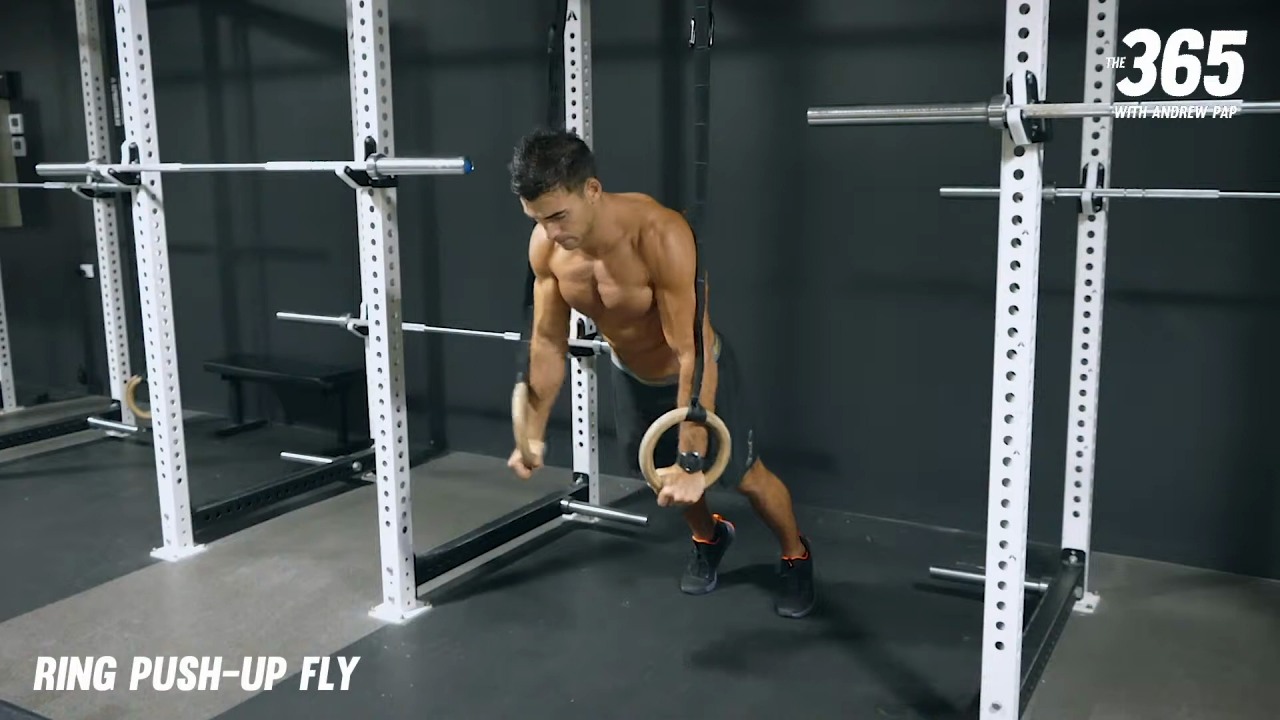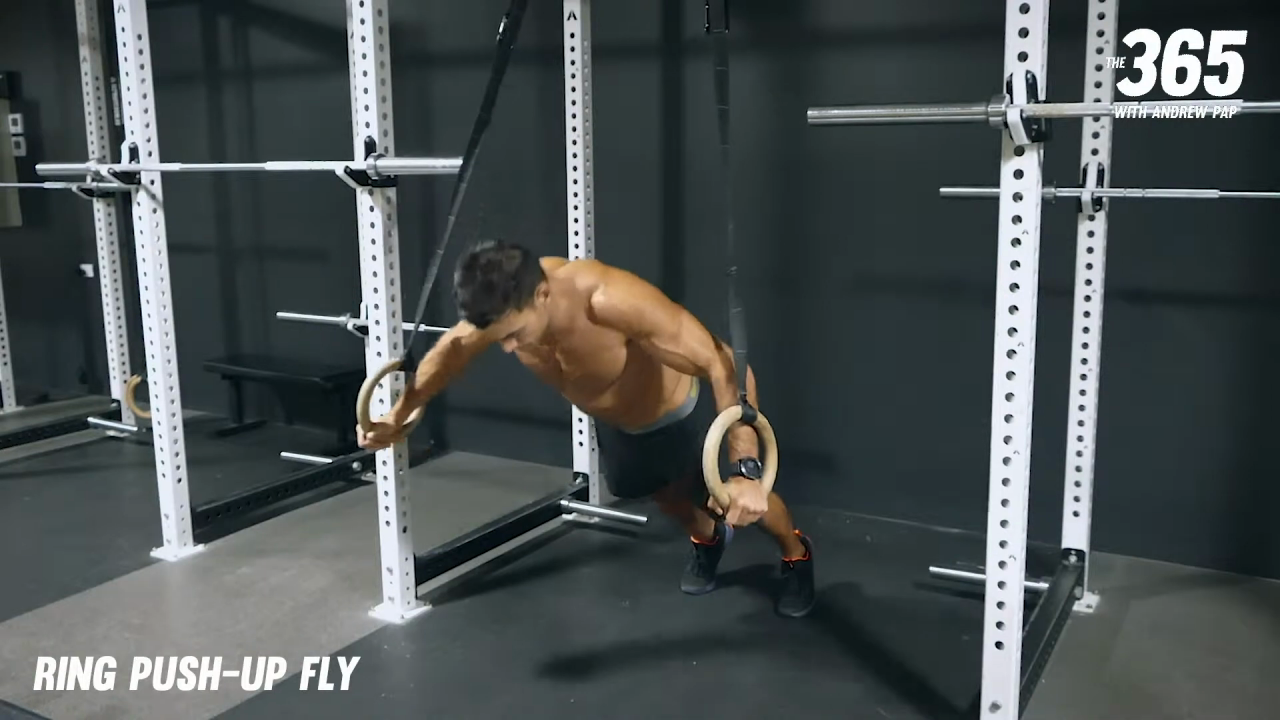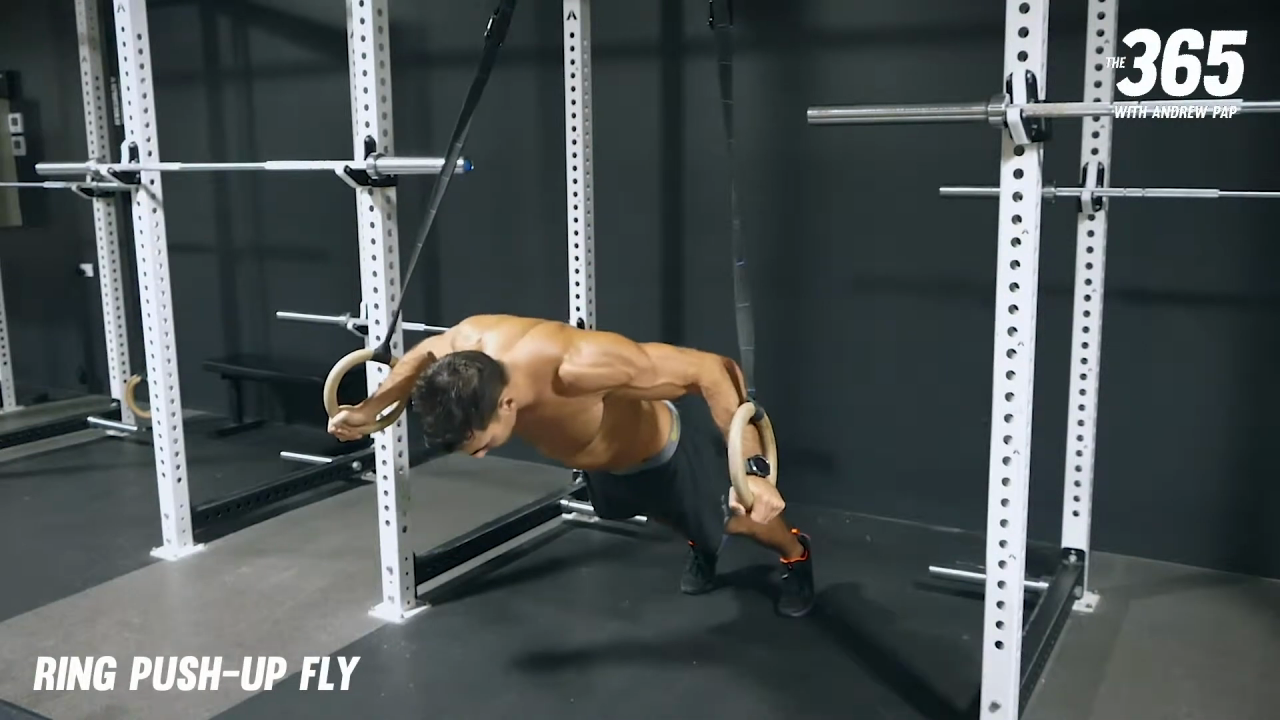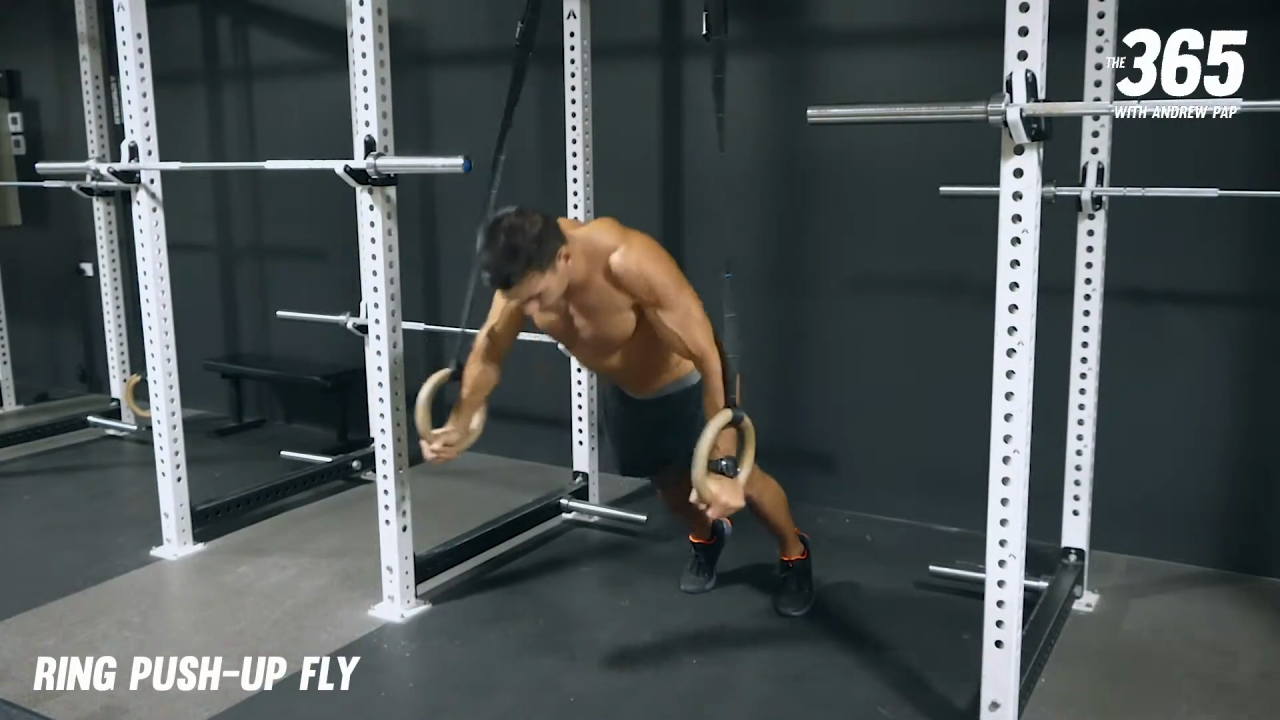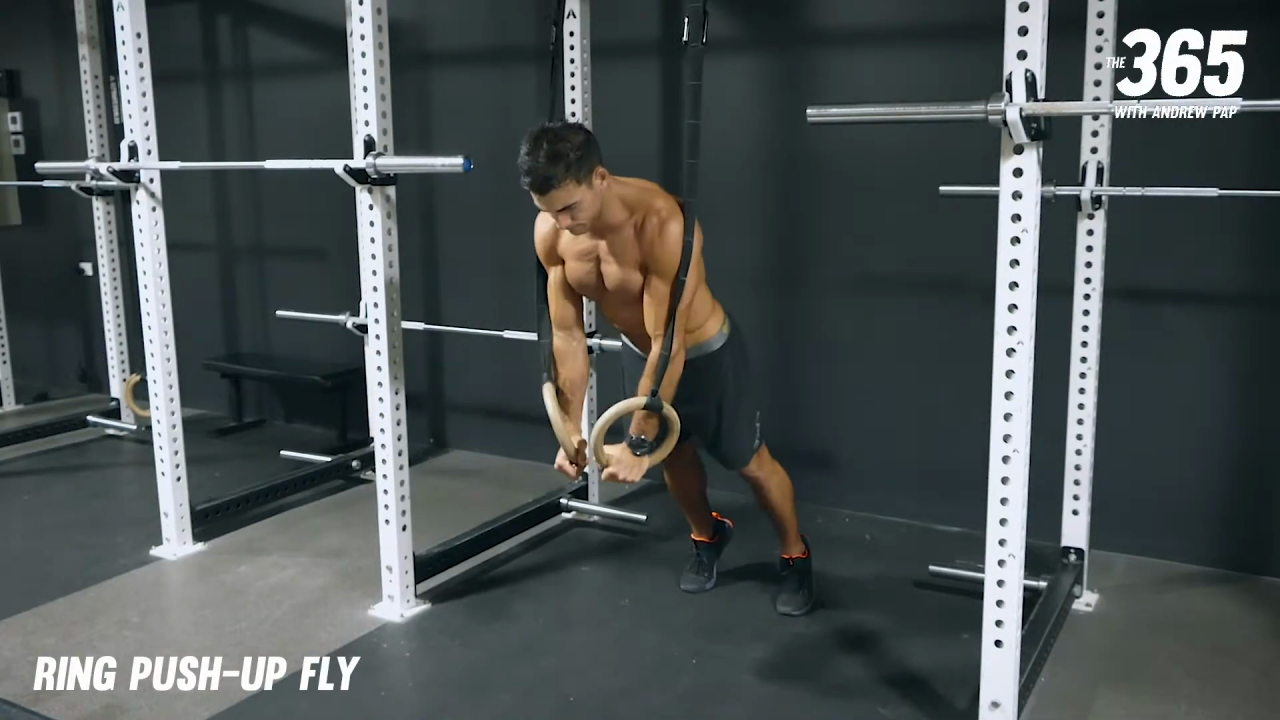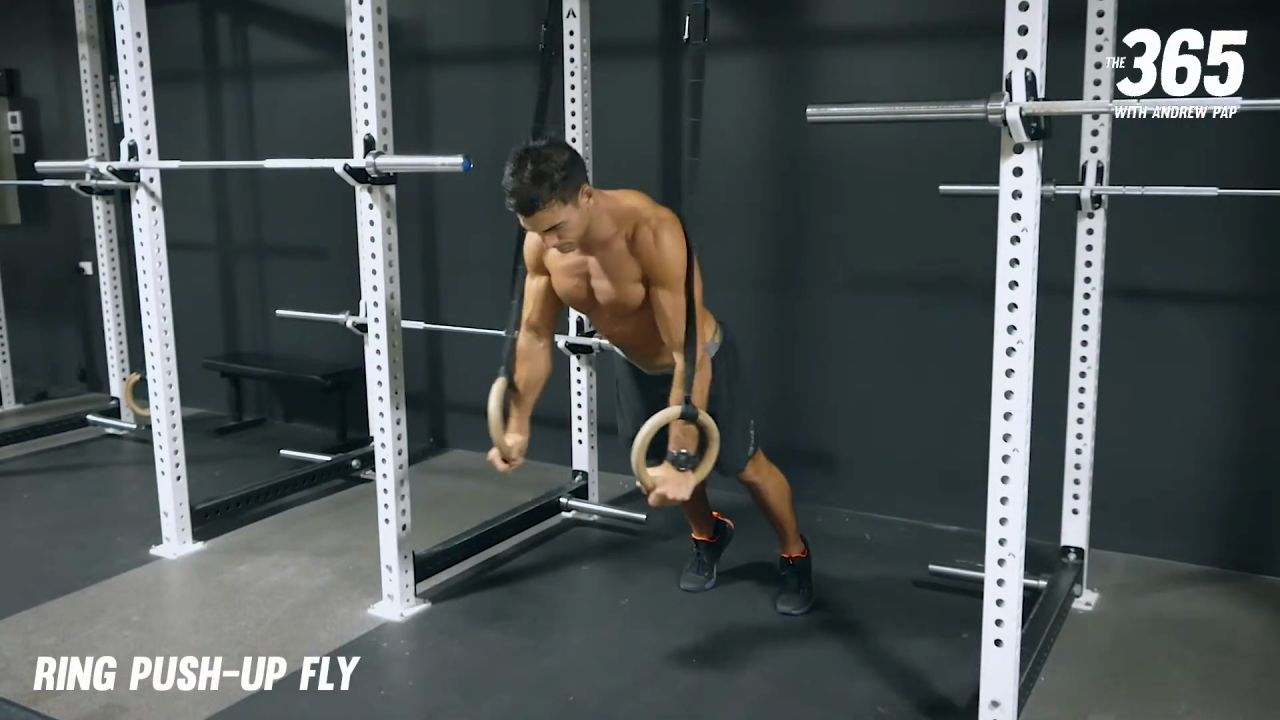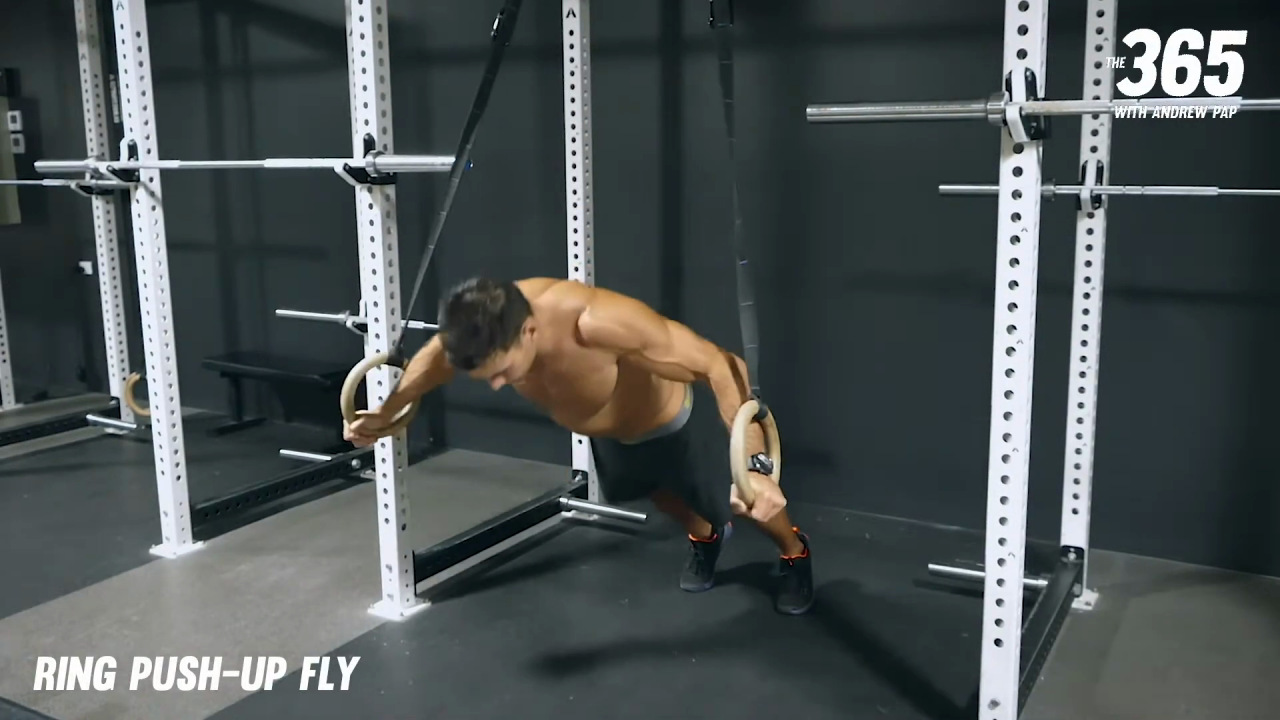
dt=0.7s
person 1, frame 1
left shoulder: (657, 235)
right shoulder: (545, 244)
left elbow: (690, 355)
right elbow: (547, 341)
left wrist: (693, 463)
right wrist: (533, 431)
left hip: (692, 374)
right hip: (631, 375)
left knee: (746, 474)
right knee: (663, 470)
left ankle: (796, 557)
right ankle: (708, 539)
person 1, frame 2
left shoulder: (612, 300)
right shoulder: (507, 304)
left elbow: (724, 366)
right elbow: (451, 349)
left wrist: (745, 469)
right wrist: (398, 417)
left hip: (679, 415)
right hip: (614, 423)
left knee: (740, 501)
right knee: (662, 493)
left ankle: (796, 554)
right ankle: (706, 538)
person 1, frame 3
left shoulder: (575, 367)
right shoulder: (468, 344)
left elbow: (715, 370)
right elbow: (425, 356)
left wrist: (753, 469)
right wrist: (369, 410)
left hip: (661, 451)
right hip: (604, 463)
left knee: (731, 517)
right knee: (676, 517)
left ankle: (795, 554)
right ankle: (701, 543)
person 1, frame 4
left shoulder: (629, 262)
right shoulder: (527, 266)
left elbow: (709, 359)
right elbow: (491, 344)
right wrist: (458, 422)
left hip: (684, 387)
right hip: (621, 392)
left knee: (741, 483)
right knee: (665, 478)
left ankle: (795, 555)
right ankle: (705, 539)
person 1, frame 5
left shoulder: (662, 223)
right shoulder: (550, 232)
left elbow: (670, 346)
right elbow: (568, 335)
left wrist: (637, 443)
right wrist: (573, 429)
left hip: (705, 353)
right hip: (639, 353)
left knee: (750, 462)
right knee: (673, 454)
left ankle: (795, 555)
right ankle: (708, 535)
person 1, frame 6
left shoulder: (653, 234)
right shoulder: (541, 244)
left elbow: (685, 355)
right elbow: (536, 335)
left wrist: (680, 460)
right wrist: (518, 425)
left hip: (698, 360)
right hip: (634, 364)
left knee: (745, 465)
right knee: (661, 459)
left ankle: (795, 555)
right ankle: (708, 535)
person 1, frame 7
left shoulder: (595, 324)
right shoulder: (489, 318)
left elbow: (723, 367)
right elbow: (440, 348)
left wrist: (757, 466)
right wrist: (387, 410)
left hip: (670, 425)
right hip: (609, 437)
left knee: (743, 499)
right knee: (663, 497)
left ankle: (794, 553)
right ankle: (704, 536)
